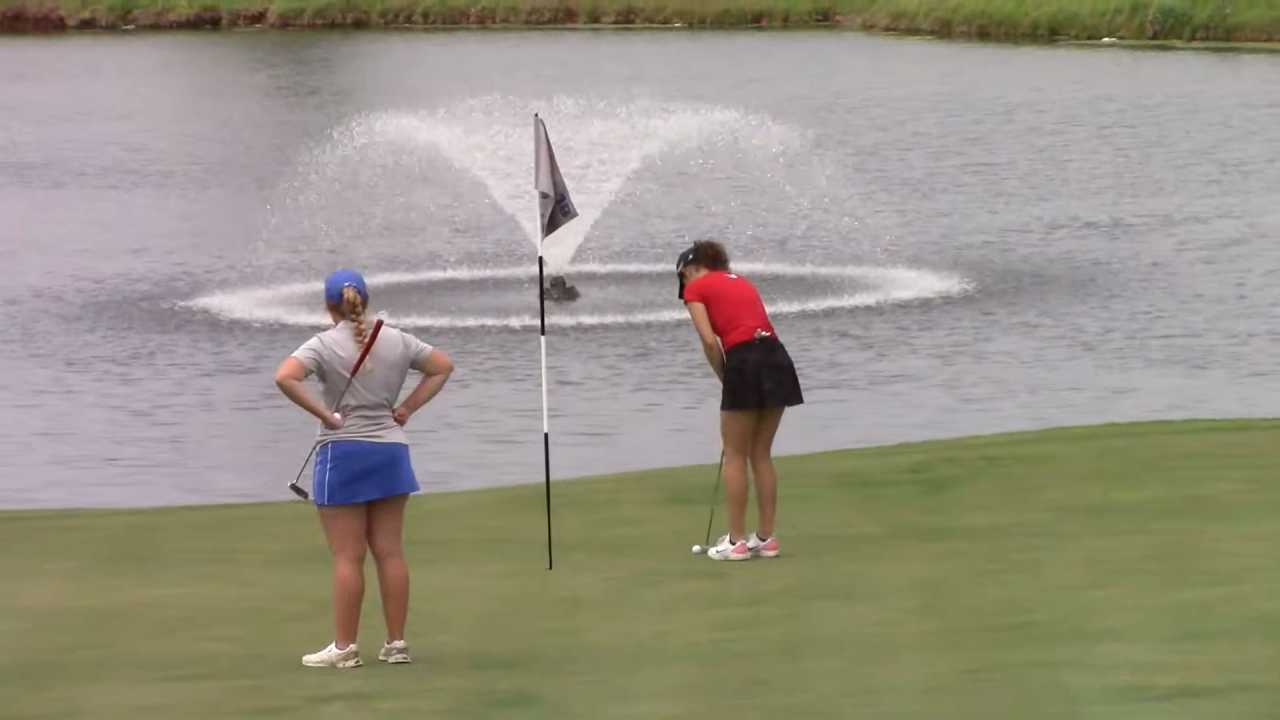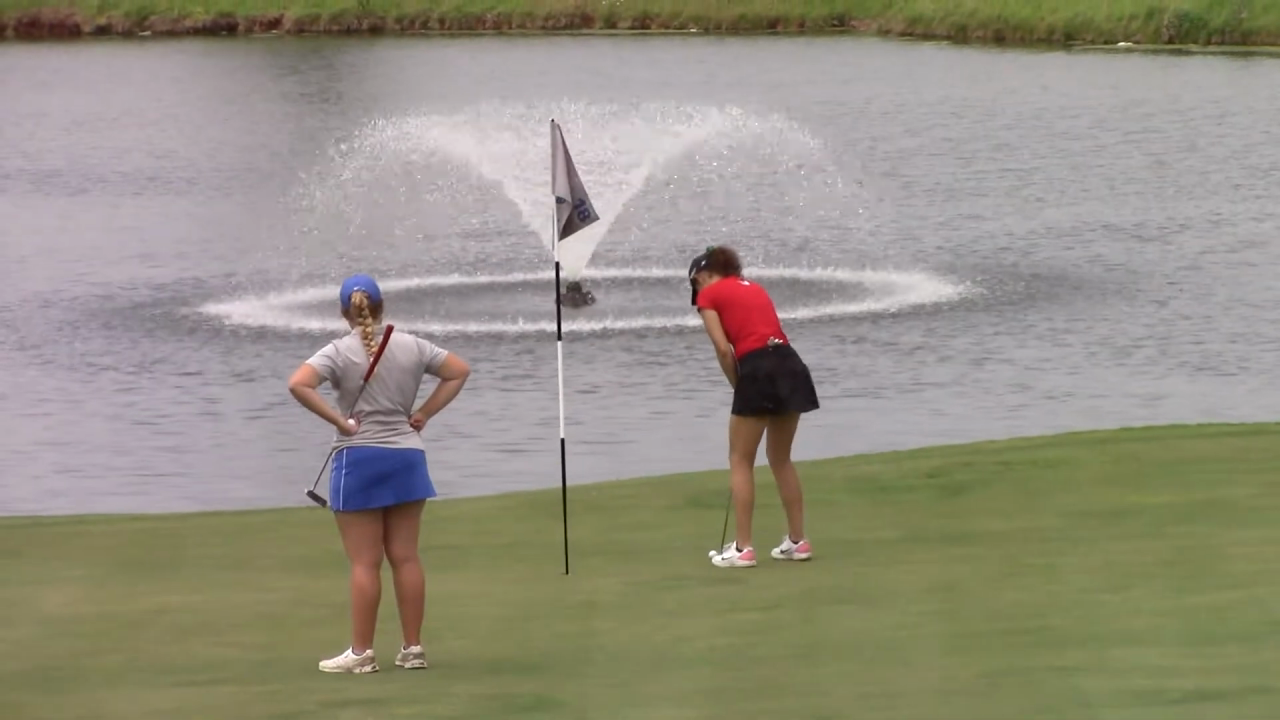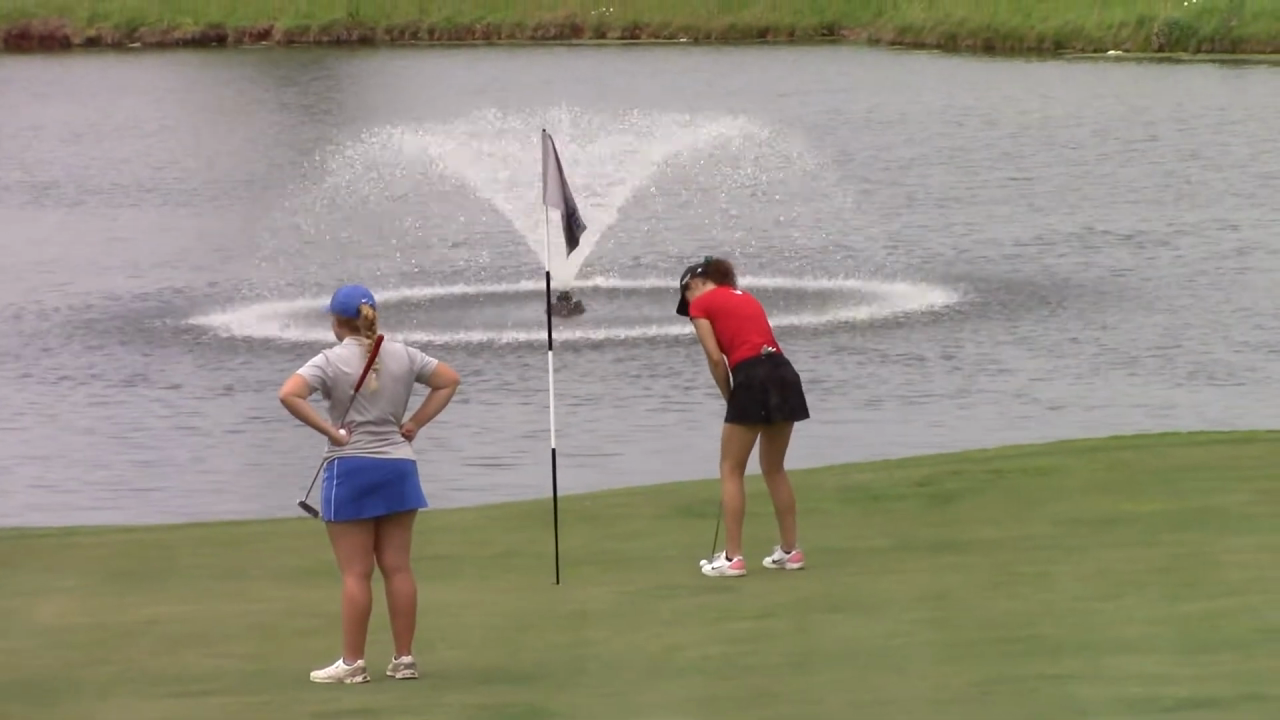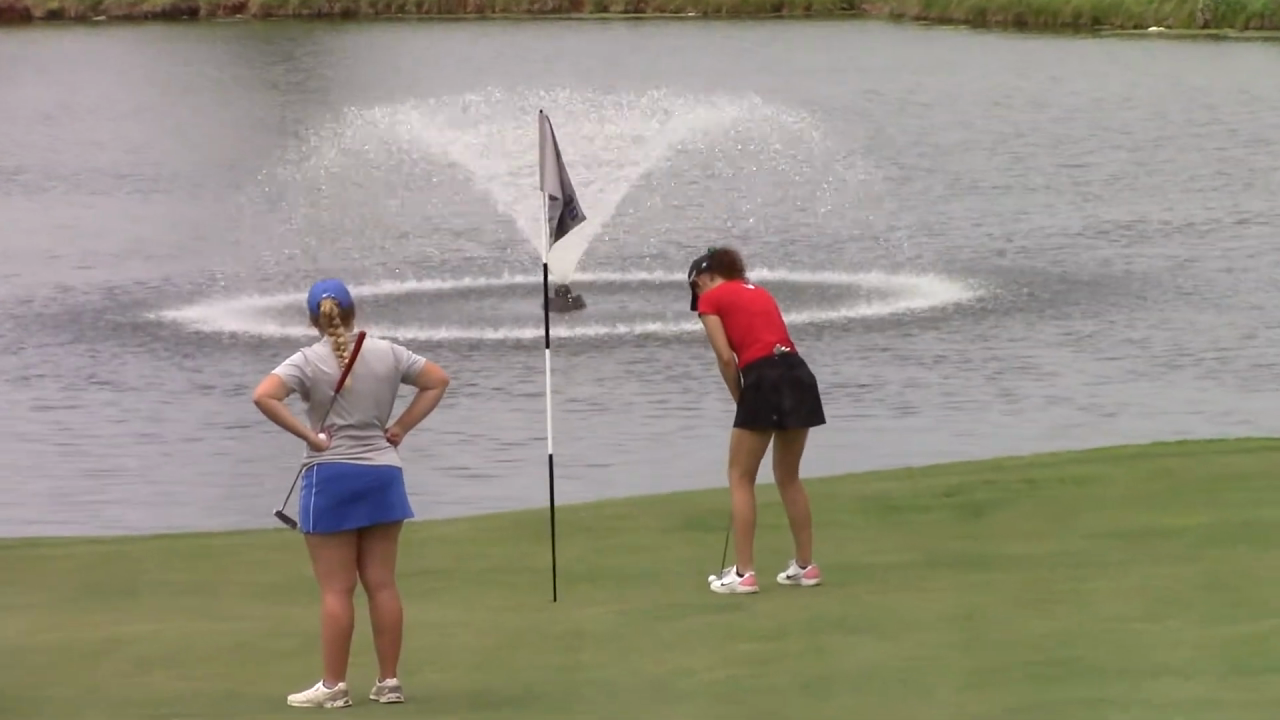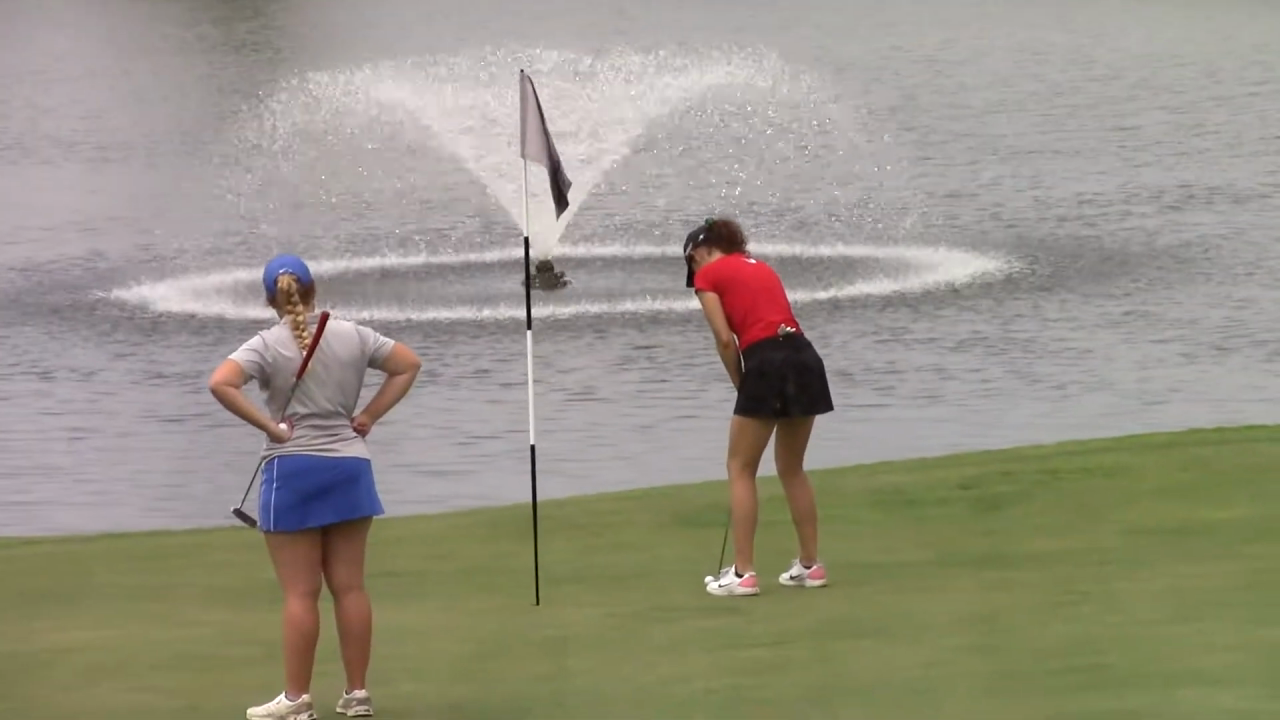
dt=1s
person 1, frame 1
left shoulder: (325, 344)
right shoulder: (396, 340)
left elbow: (284, 377)
right elbow: (443, 366)
left wrist: (324, 415)
right wrist: (408, 407)
left hip: (344, 454)
right hip: (390, 452)
left knee: (347, 557)
right knee: (389, 552)
left ankle: (345, 647)
right ankle: (396, 643)
person 1, frame 2
left shoulder: (339, 351)
right shoulder: (412, 346)
left elbow: (298, 384)
right elbow: (460, 371)
left wrist: (339, 421)
right wrist: (425, 413)
left hip: (359, 460)
right hip: (407, 458)
left knee: (364, 563)
right knee: (405, 558)
left ankle: (361, 653)
right ankle: (413, 648)
person 1, frame 3
left shoulder: (330, 361)
right shoulder: (402, 355)
left elbow: (288, 395)
right elbow: (450, 380)
left wrist: (330, 432)
right wrist: (416, 423)
left hip: (351, 470)
right hip: (398, 467)
left knee: (355, 574)
right knee: (398, 568)
left ankle: (353, 662)
right ankle: (404, 658)
person 1, frame 4
left shoulder: (308, 360)
right shoulder: (388, 353)
left elbow: (263, 396)
right elbow: (439, 380)
left wrist: (309, 437)
right wrist: (402, 427)
left hip: (332, 478)
right hip: (383, 476)
left knee: (337, 590)
right knee: (382, 584)
left ankle: (334, 686)
right ankle: (389, 681)
person 1, frame 5
left shoulder: (267, 345)
right shoulder: (353, 335)
left elbow: (220, 384)
right elbow: (409, 364)
left wrist: (269, 428)
right wrist: (370, 416)
left hip: (293, 472)
right hip: (350, 469)
left knee: (300, 593)
right knee: (350, 587)
person 2, frame 1
left shoulder: (695, 288)
right shoulder: (741, 281)
left elbow: (710, 342)
left wrist: (724, 379)
right wrist: (731, 378)
left hip: (745, 363)
right hip: (777, 359)
left knee: (735, 456)
right knee: (761, 454)
left ankle: (736, 541)
right ankle: (766, 538)
person 2, frame 2
left shoulder: (707, 295)
right shoulder: (754, 287)
left elbow: (723, 349)
left wrist: (737, 387)
right wrist: (743, 385)
left hip: (758, 370)
right hip: (791, 366)
left knee: (740, 461)
right knee: (781, 460)
left ankle: (743, 548)
right ankle: (797, 541)
person 2, frame 3
left shoulder: (701, 303)
right shoulder: (745, 297)
left elbow: (716, 359)
left wrist: (729, 397)
right wrist: (735, 398)
left hip: (753, 380)
right hip: (784, 375)
left knee: (731, 469)
right knee: (774, 468)
left ankle: (733, 557)
right ankle: (790, 550)
person 2, frame 4
left shoulder: (710, 299)
right shoulder: (759, 292)
left elbow: (727, 358)
left wrist: (739, 400)
right wrist: (746, 400)
left hip: (764, 382)
right hip: (799, 376)
left knee: (740, 478)
right knee: (788, 477)
left ankle: (744, 573)
right ankle: (805, 565)
person 2, frame 5
left shoulder: (707, 274)
right shoulder: (760, 266)
left elbow: (725, 340)
left wrist: (740, 385)
right wrist: (747, 384)
left hip: (767, 365)
right hip: (804, 359)
left knee: (740, 469)
right knee: (791, 469)
left ankle: (743, 573)
right ankle: (810, 565)
